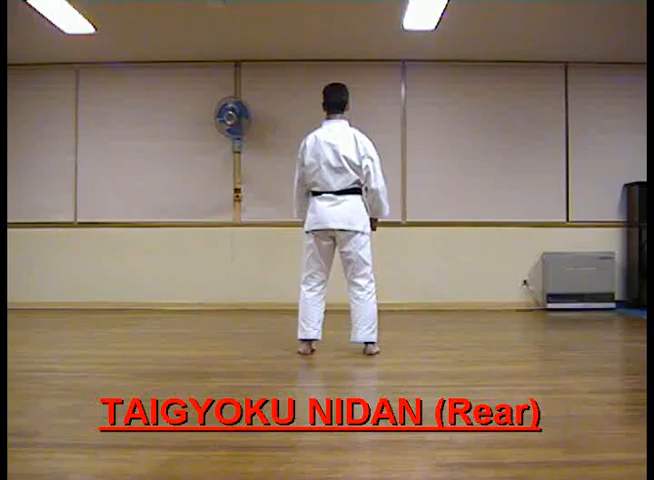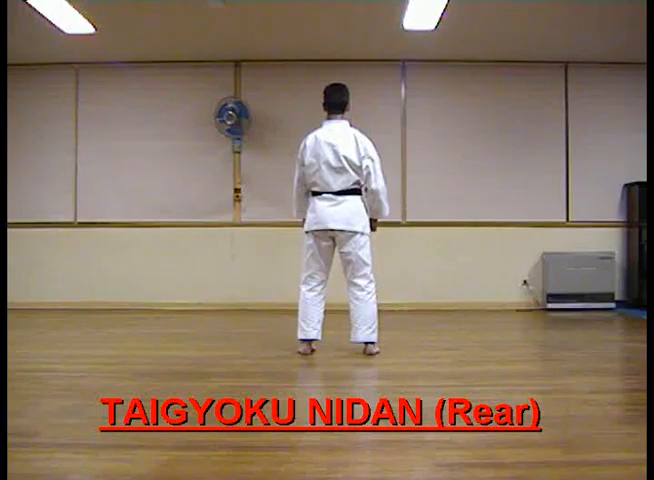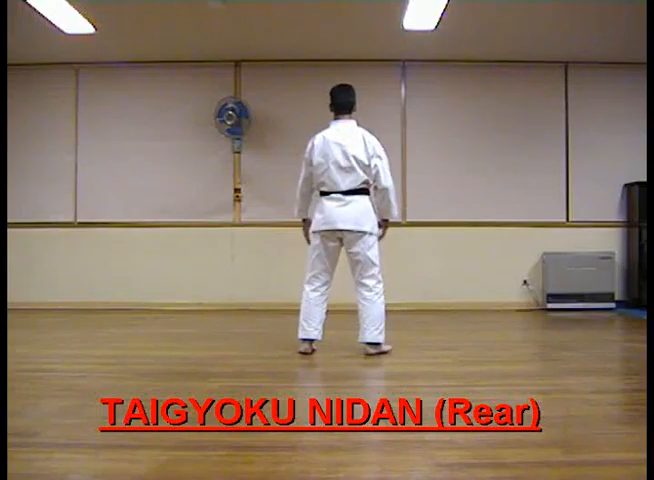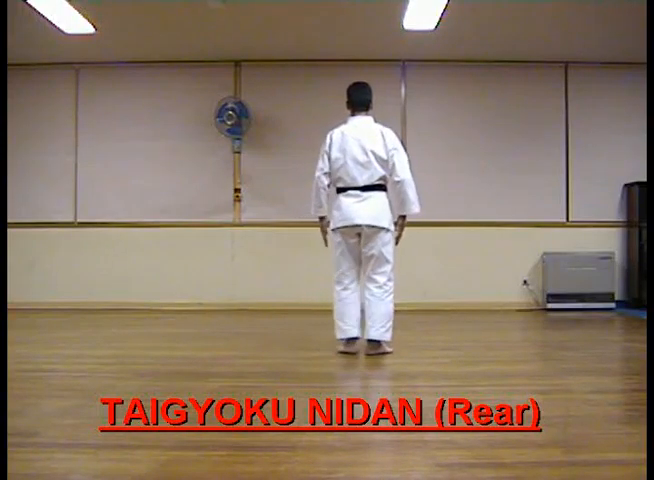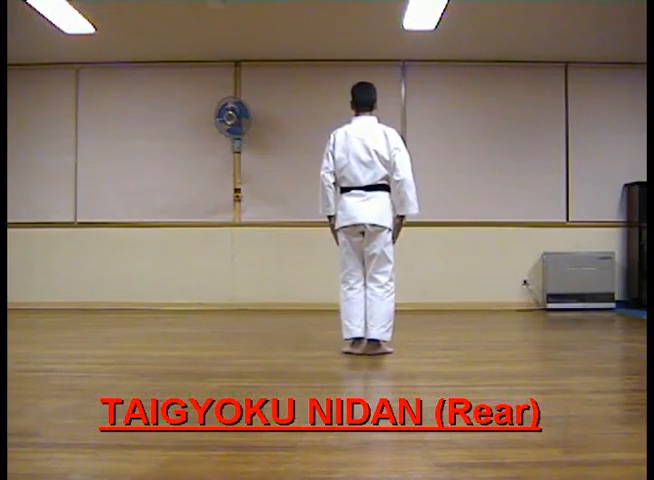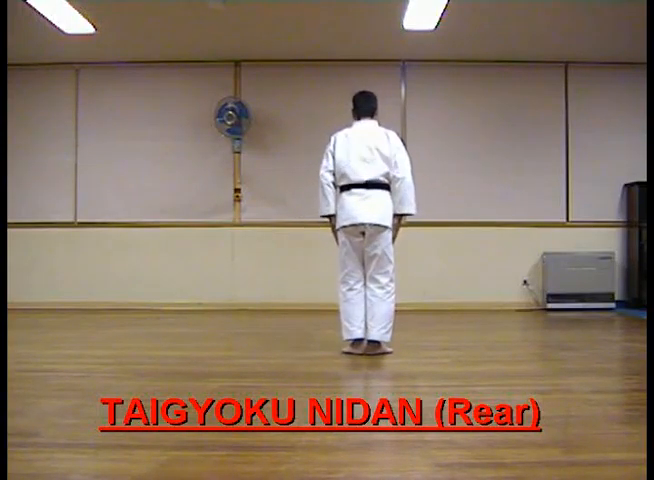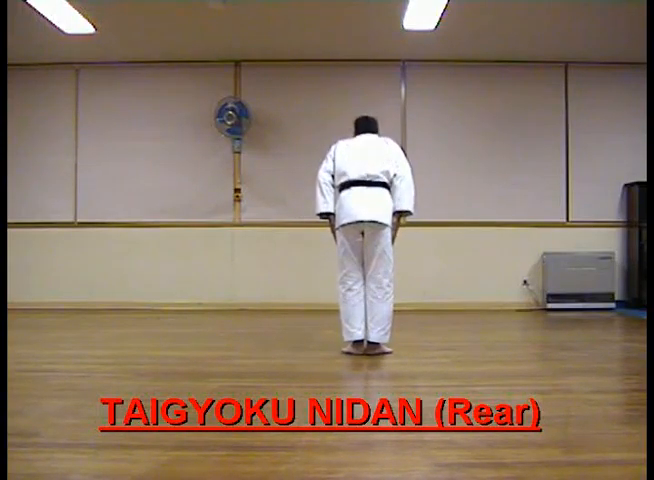
dt=0.3s
person 1, frame 1
left shoulder: (310, 141)
right shoulder: (359, 139)
left elbow: (300, 184)
right elbow: (374, 182)
left wrist: (303, 215)
right wrist: (375, 214)
left hip: (319, 213)
right hip: (352, 212)
left knee: (313, 280)
right knee: (361, 280)
left ankle: (307, 340)
right ankle: (368, 342)
person 1, frame 2
left shoulder: (310, 141)
right shoulder: (359, 140)
left elbow: (300, 184)
right elbow: (375, 183)
left wrist: (303, 215)
right wrist: (375, 214)
left hip: (319, 213)
right hip: (351, 213)
left knee: (312, 280)
right knee: (361, 280)
left ankle: (307, 340)
right ankle: (368, 341)
person 1, frame 3
left shoulder: (317, 141)
right shoulder: (368, 140)
left elbow: (306, 184)
right elbow: (384, 183)
left wrist: (304, 216)
right wrist: (386, 216)
left hip: (326, 213)
right hip: (360, 213)
left knee: (317, 280)
right knee: (369, 281)
left ankle: (307, 339)
right ankle: (374, 341)
person 1, frame 4
left shoulder: (334, 136)
right shoulder: (385, 135)
left elbow: (322, 178)
right elbow: (401, 177)
left wrist: (322, 215)
right wrist: (402, 214)
left hip: (344, 210)
right hip: (377, 209)
left knee: (346, 278)
right knee: (379, 278)
left ankle: (349, 339)
right ankle: (376, 340)
person 1, frame 5
left shoulder: (337, 136)
right shoulder: (389, 135)
left elbow: (327, 178)
right elbow: (402, 178)
left wrist: (331, 215)
right wrist: (400, 215)
left hip: (348, 209)
right hip: (379, 208)
left knee: (351, 278)
right knee: (380, 278)
left ankle: (355, 339)
right ankle: (376, 340)
person 1, frame 6
left shoulder: (338, 139)
right shoulder: (389, 137)
left elbow: (326, 178)
right elbow: (402, 178)
left wrist: (331, 215)
right wrist: (399, 214)
left hip: (348, 210)
right hip: (380, 208)
left knee: (350, 279)
right knee: (381, 279)
left ankle: (355, 340)
right ankle: (376, 341)
person 1, frame 7
left shoulder: (340, 147)
right shoulder: (389, 145)
left elbow: (324, 178)
right elbow: (403, 177)
left wrist: (330, 217)
right wrist: (398, 215)
left hip: (347, 207)
right hip: (379, 205)
left knee: (350, 279)
right knee: (380, 279)
left ankle: (356, 341)
right ankle: (375, 341)
